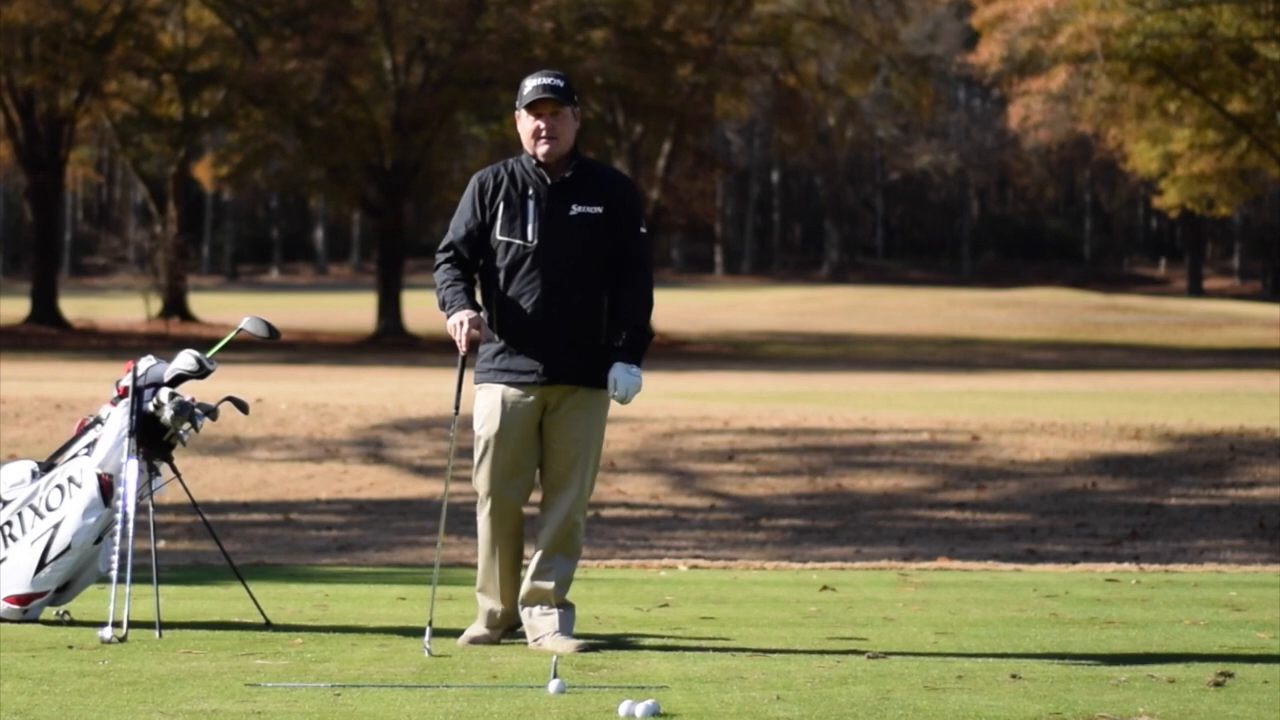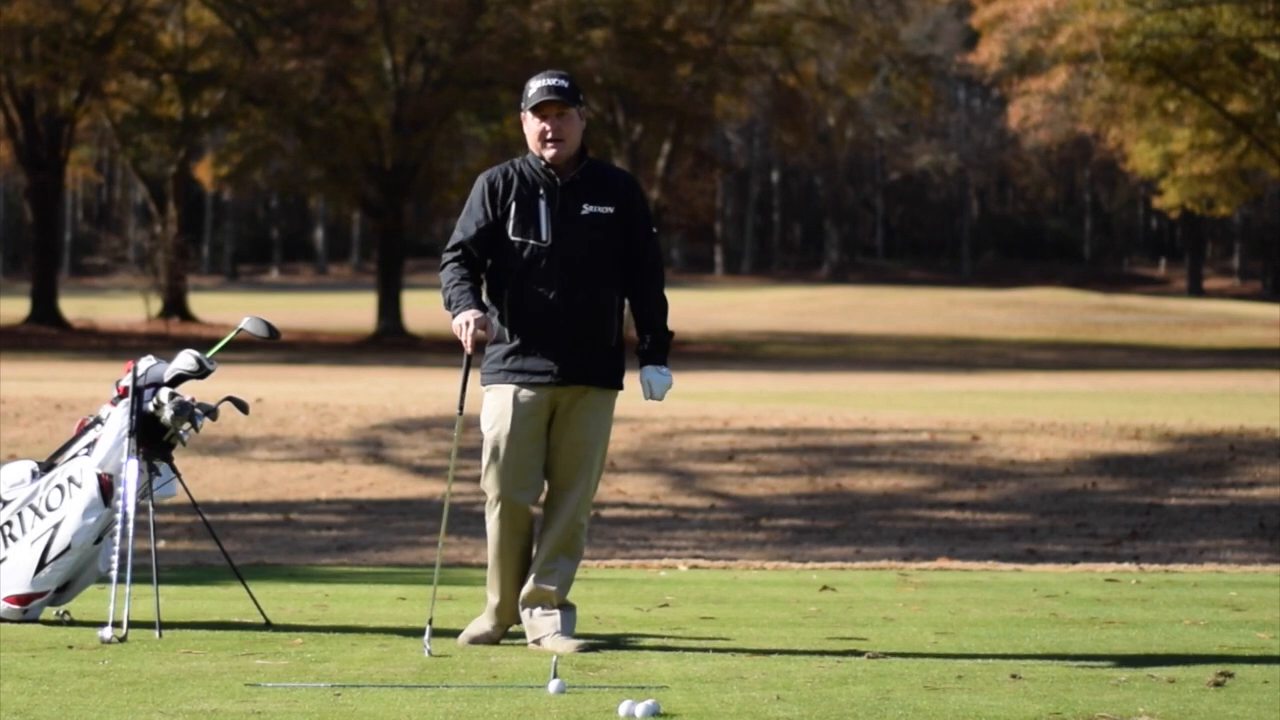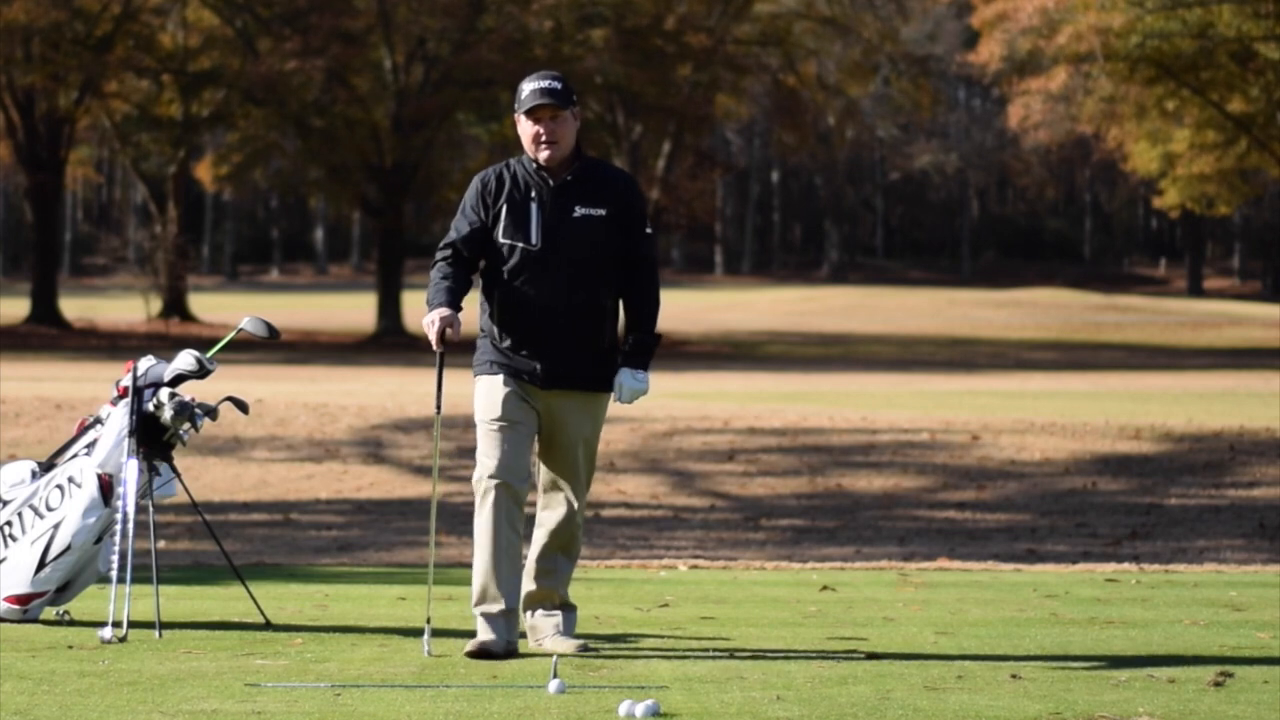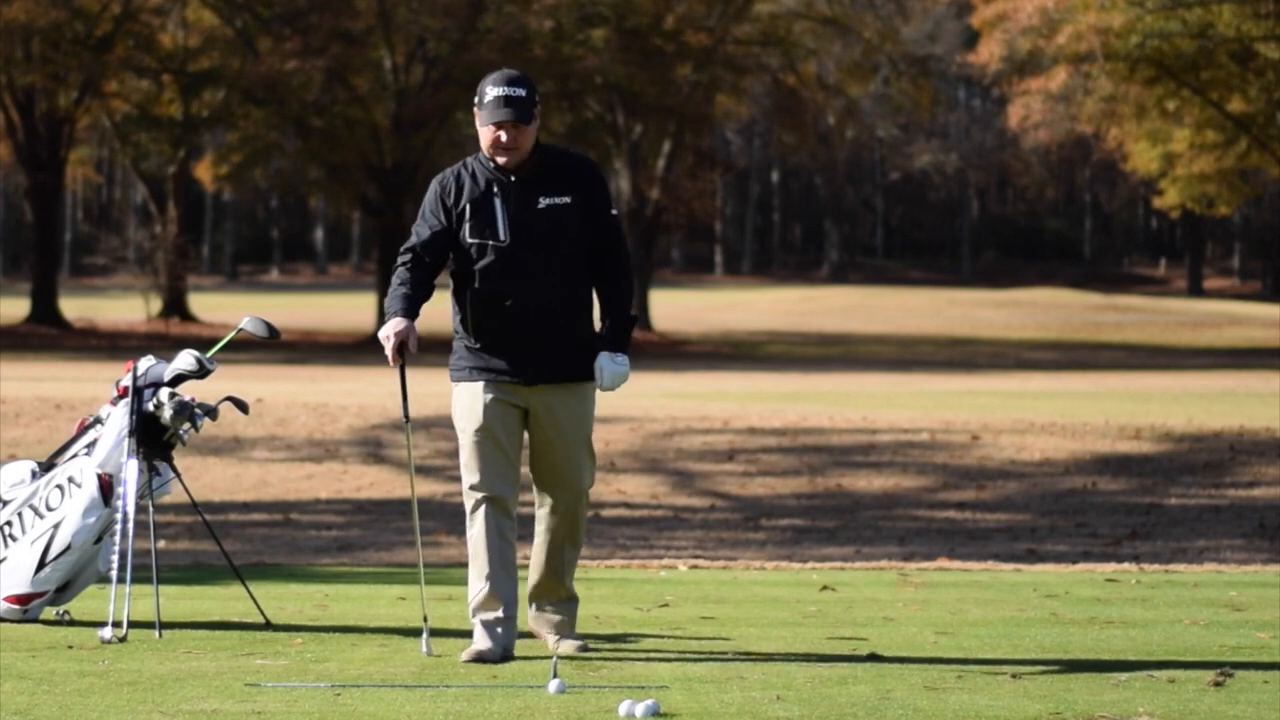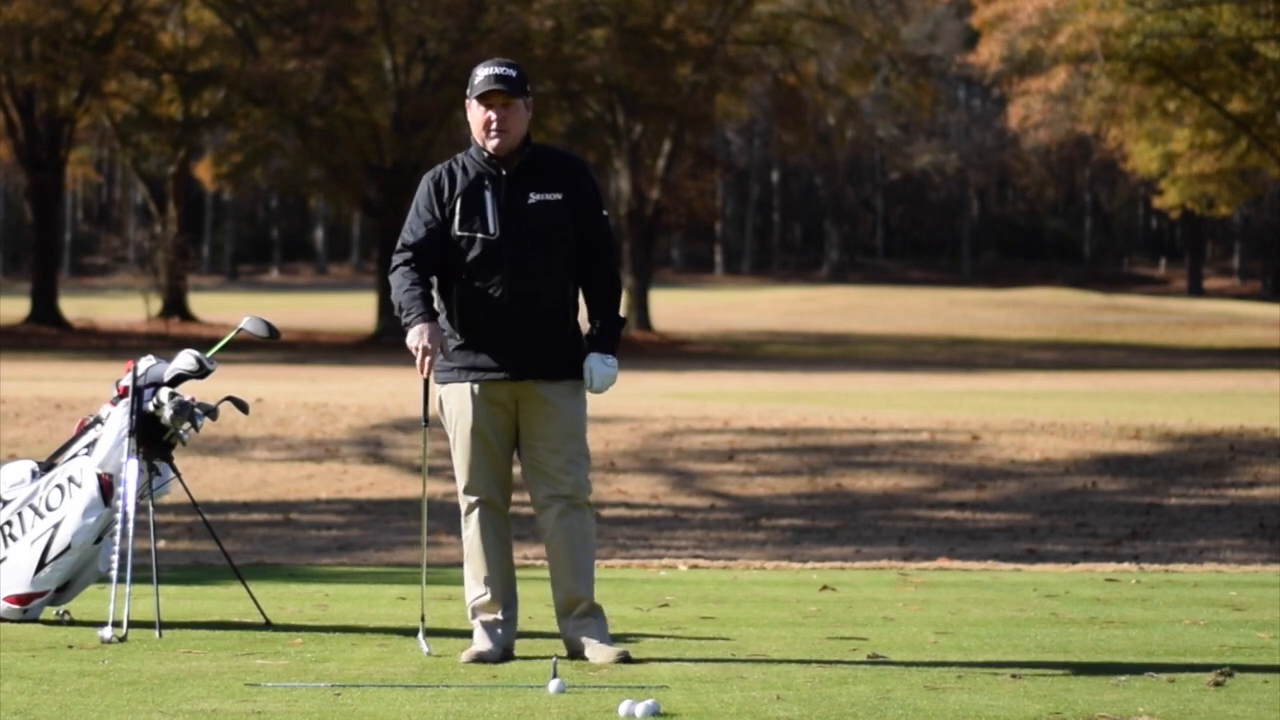
dt=0.5s
person 1, frame 1
left shoulder: (612, 190)
right shoulder: (491, 185)
left elbow: (634, 278)
right elbow: (453, 257)
left wrist: (628, 353)
right wrist: (460, 305)
left hip: (583, 376)
right hip: (505, 369)
left knee: (567, 500)
right knee: (498, 494)
left ankle: (545, 611)
right ankle: (497, 607)
person 1, frame 2
left shoulder: (619, 190)
right shoulder: (498, 185)
left elbow: (645, 277)
right elbow: (459, 256)
left wrist: (654, 353)
right wrist: (465, 305)
left hip: (591, 375)
right hip: (514, 367)
left knee: (571, 498)
right knee: (508, 493)
left ankle: (546, 612)
right ankle: (503, 605)
person 1, frame 3
left shoulder: (615, 190)
right shoulder: (492, 186)
left elbow: (640, 279)
right elbow: (456, 253)
left wrist: (636, 356)
right wrist: (443, 302)
left hip: (583, 374)
right hip: (506, 365)
left knee: (565, 497)
right knee: (499, 482)
left ankle: (546, 614)
right ankle: (495, 621)
person 1, frame 4
left shoulder: (579, 177)
right shoulder: (453, 186)
left elbow: (612, 261)
right elbow: (419, 258)
left wrist: (615, 338)
right wrist: (400, 313)
left hip: (566, 369)
right hip: (484, 369)
left knee: (567, 494)
right knee: (488, 496)
left ankle: (551, 610)
right ankle: (493, 626)
person 1, frame 5
left shoulder: (567, 175)
right shoulder: (443, 183)
left elbow: (600, 262)
right elbow: (409, 260)
left wrist: (603, 339)
right wrist: (420, 317)
left hip: (555, 370)
right hip: (470, 369)
left knee: (565, 495)
right knee: (481, 500)
left ankle: (583, 627)
right ankle: (492, 626)
